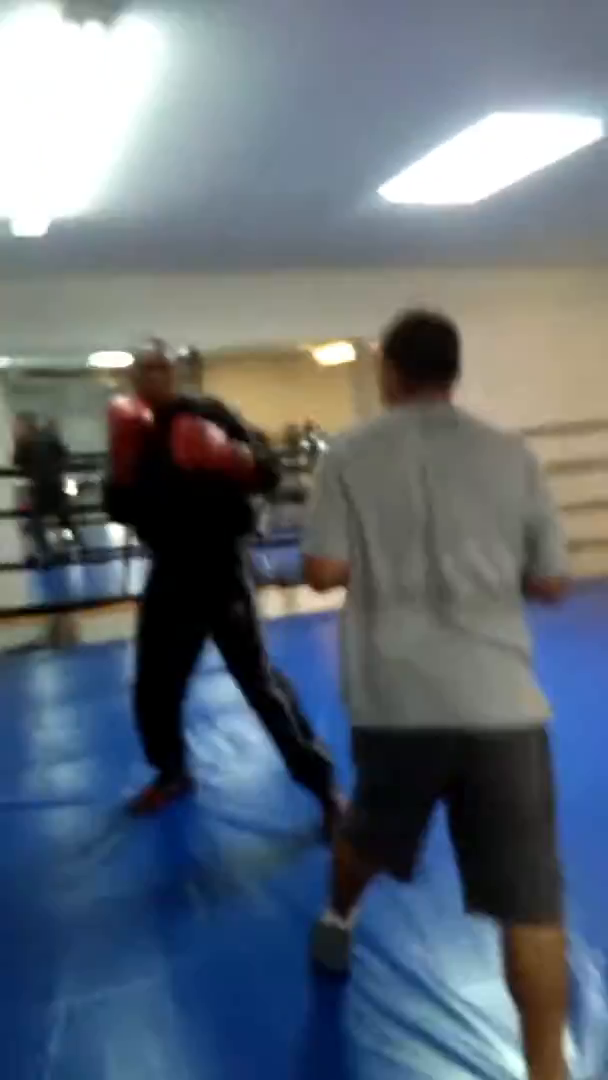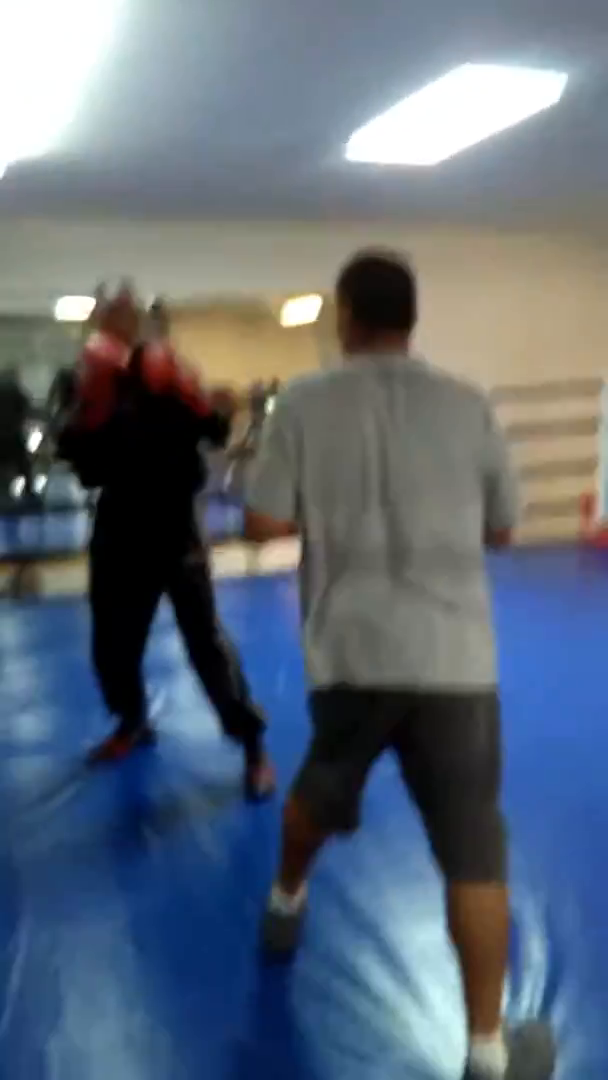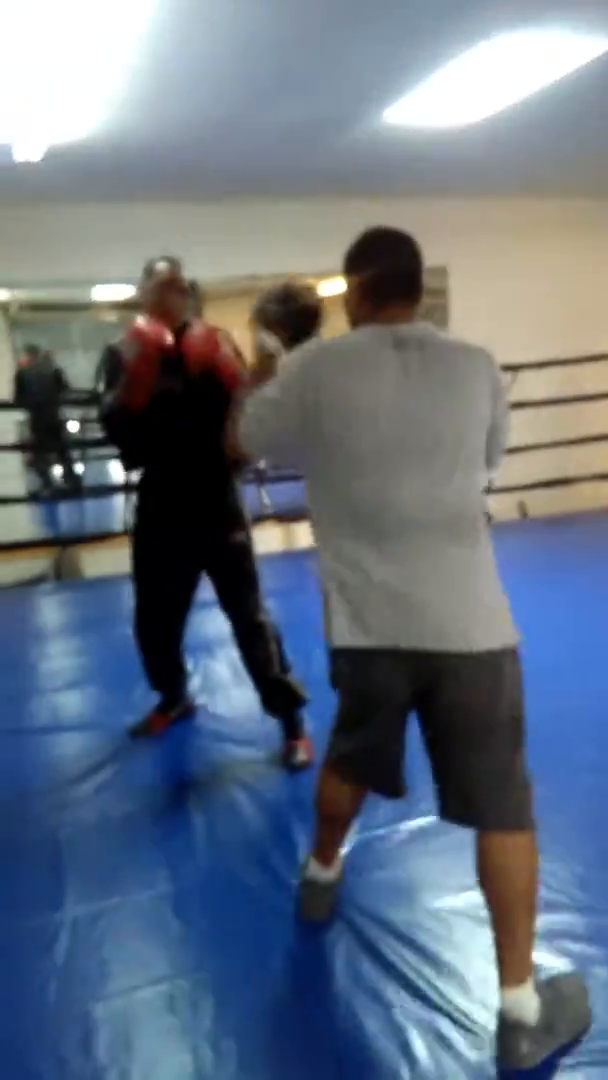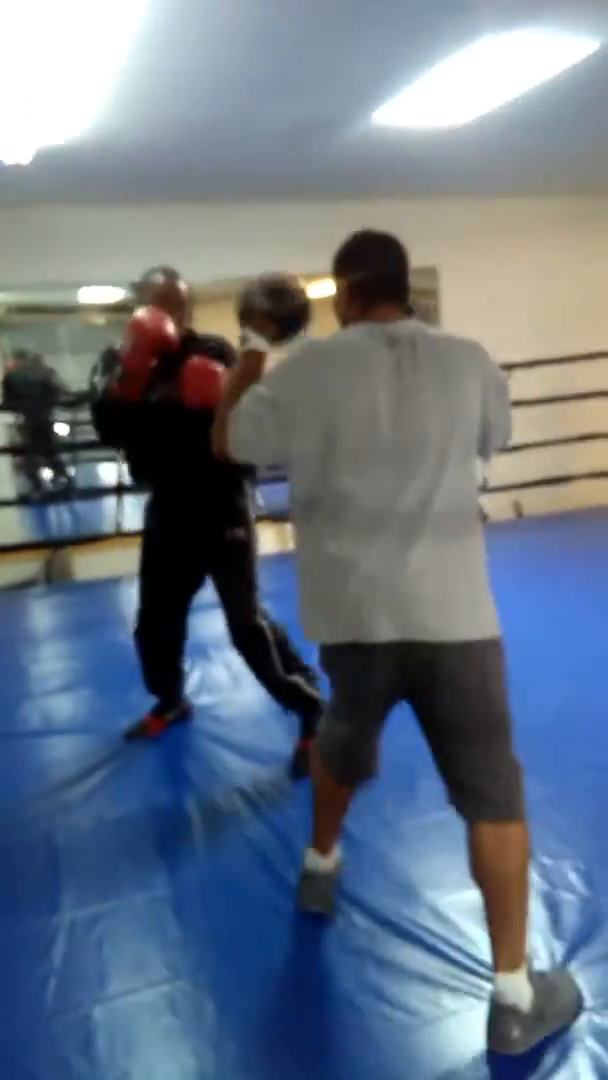
dt=0.2s
person 1, frame 1
left shoulder: (350, 453)
right shoulder: (510, 455)
left elbow: (324, 573)
right elbow: (550, 583)
left hip: (395, 699)
right hip: (496, 704)
left knee: (374, 825)
right knee: (528, 899)
left ankle: (335, 925)
person 1, frame 2
left shoulder: (304, 403)
right shoulder: (468, 407)
left elbow: (263, 523)
right elbow: (499, 529)
left hip: (349, 652)
right hip: (450, 660)
left knee: (319, 788)
right knee: (475, 855)
left ankle: (285, 903)
person 1, frame 3
left shoulder: (315, 369)
right shoulder: (477, 368)
left elbow: (239, 442)
left wrist: (270, 377)
left hip: (370, 620)
right hip: (467, 620)
left knee: (351, 758)
right knee: (502, 805)
left ankle: (320, 874)
right ankle: (521, 1008)
person 1, frame 4
left shoulder: (307, 367)
right shoulder: (471, 362)
left elbow: (230, 448)
left wrist: (243, 380)
left hip: (354, 612)
right hip: (454, 613)
left knee: (342, 746)
right knee: (494, 794)
left ankle: (321, 865)
right ankle: (515, 994)
person 2, frame 1
left shoulder: (206, 413)
right shoulder: (134, 433)
left elbow: (266, 473)
right elbow: (121, 508)
left wrist: (229, 455)
right wrist: (123, 462)
left hip: (218, 562)
right hip: (173, 567)
left knee: (257, 678)
right knee: (153, 686)
left ankle: (322, 783)
right ankle: (172, 772)
person 2, frame 2
left shoulder: (164, 366)
right shoulder: (81, 377)
left elbow: (217, 430)
left wrist: (190, 393)
right wrist: (91, 399)
left hip: (172, 515)
right hip: (118, 520)
left knee: (204, 634)
right knee: (113, 636)
left ankle: (253, 746)
right ankle: (133, 722)
person 2, frame 3
left shoulder: (209, 342)
right shoulder: (122, 354)
right elbow: (115, 427)
left wrist: (230, 372)
right wrist: (136, 375)
left hip: (215, 493)
right hip: (160, 497)
left knee: (246, 612)
right knee: (154, 614)
left ankle: (292, 720)
right ankle: (173, 697)
person 2, frame 4
left shoulder: (213, 351)
right shoulder: (125, 359)
right elbow: (109, 428)
right wrist: (132, 368)
left hip: (222, 496)
right hip: (169, 503)
left knee: (245, 614)
right knee: (155, 619)
left ankle: (310, 715)
right ankle: (170, 700)
